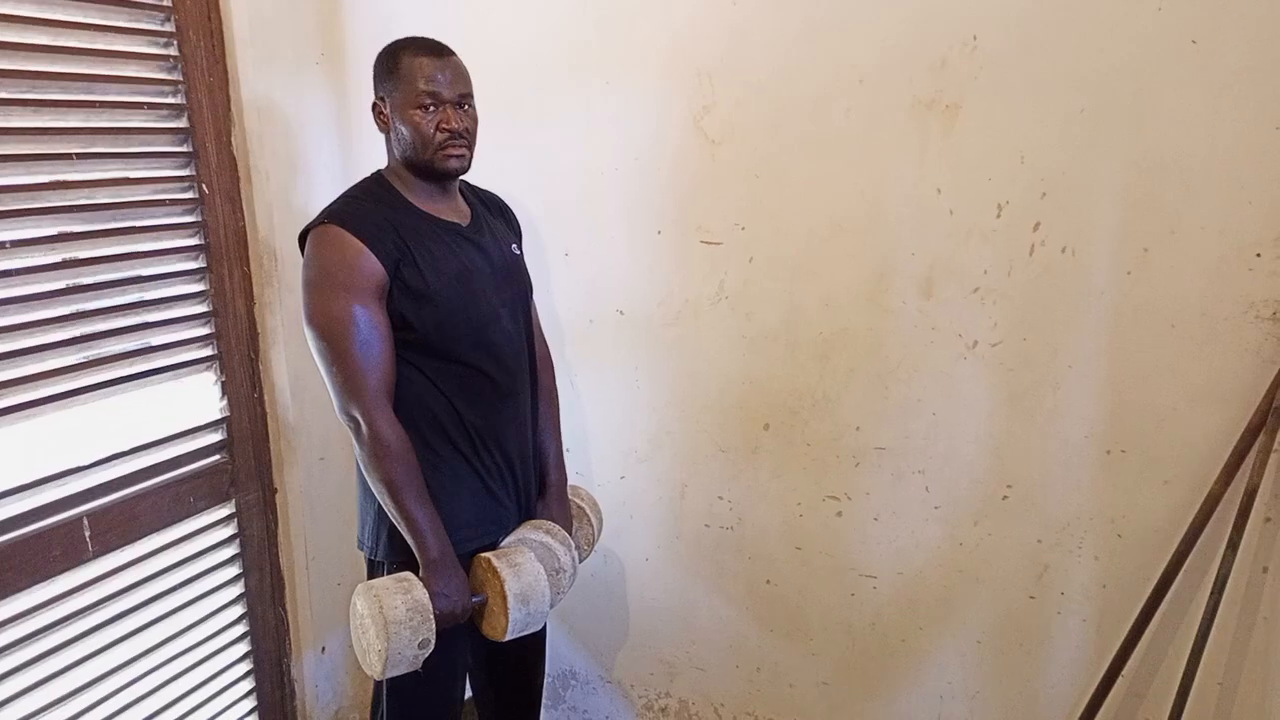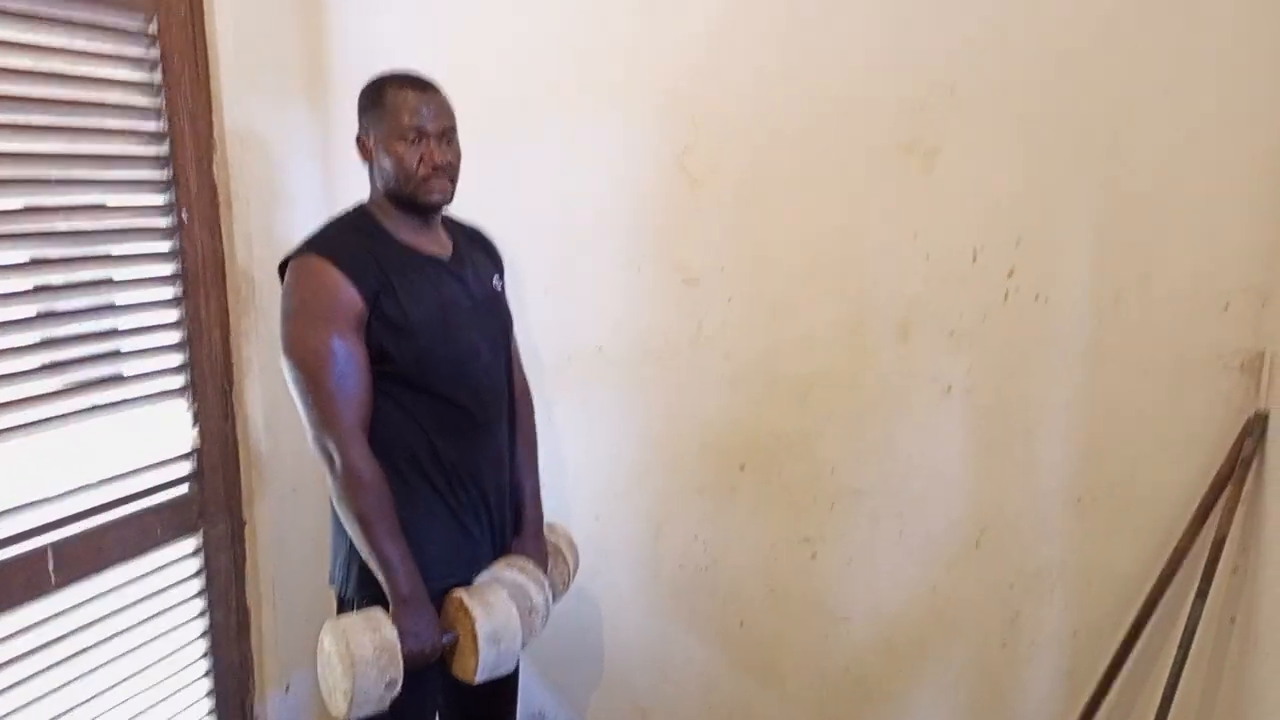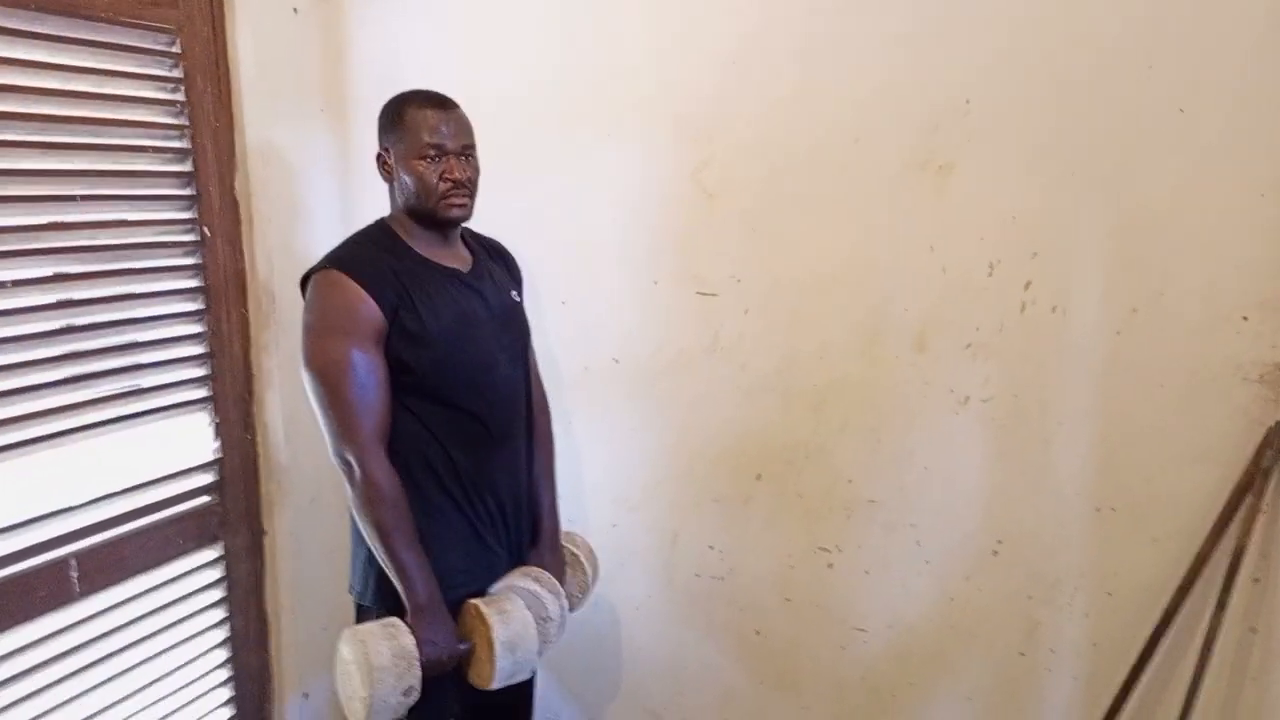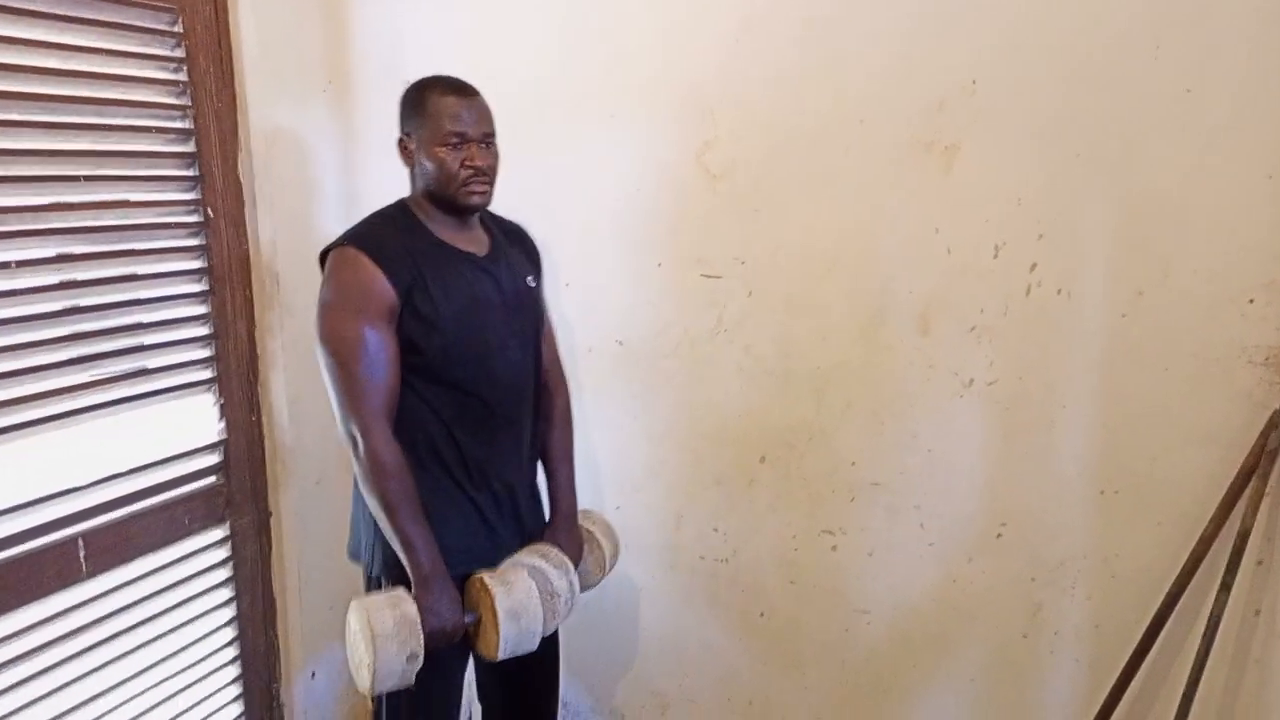
dt=0.4s
person 1, frame 1
left shoulder: (496, 215)
right shoulder: (349, 239)
right elbow: (369, 416)
left wrist: (555, 487)
right wrist: (436, 557)
left hip: (517, 512)
right hip: (424, 531)
person 1, frame 2
left shoulder: (478, 251)
right shoulder: (330, 271)
right elbow: (343, 448)
left wrist: (531, 526)
right wrist: (404, 593)
left hip: (492, 552)
right hip: (399, 570)
person 1, frame 3
left shoulder: (498, 263)
right shoulder: (349, 285)
right elbow: (363, 459)
left wrist: (548, 537)
right wrist: (421, 603)
left hip: (509, 562)
right hip: (418, 578)
person 1, frame 4
left shoulder: (516, 246)
right shoulder: (366, 263)
right elbow: (370, 435)
left wrist: (565, 516)
right wrist: (428, 574)
left hip: (516, 532)
right hip: (422, 546)
